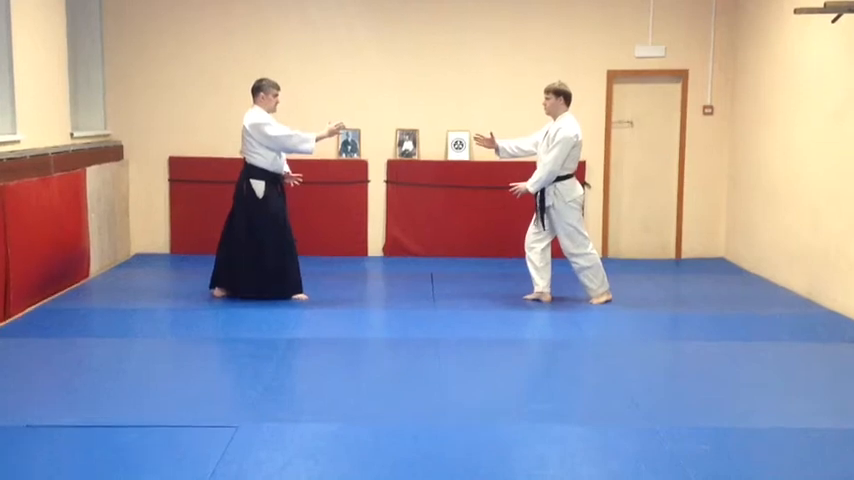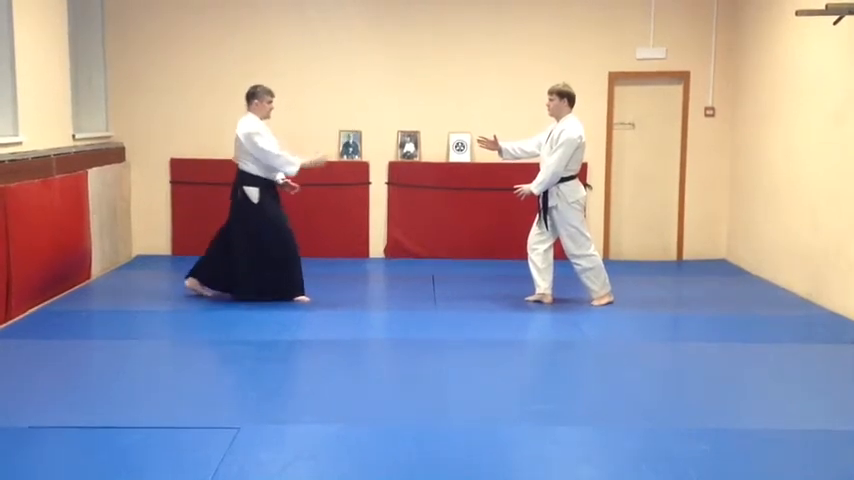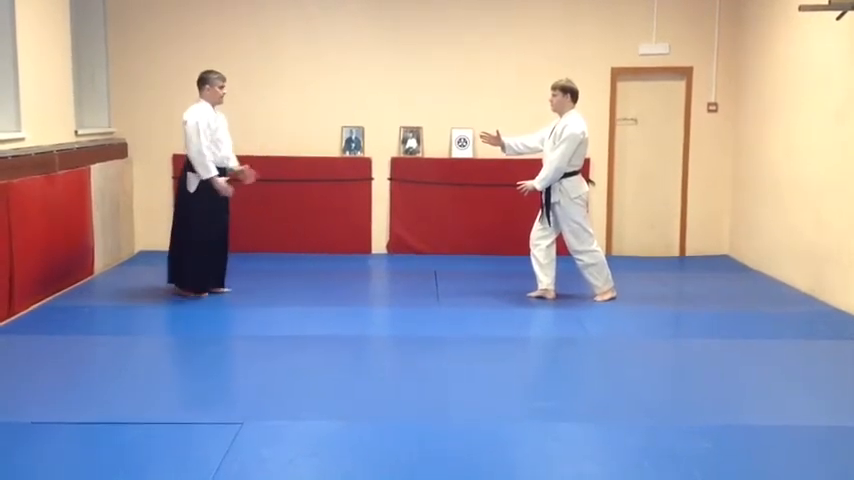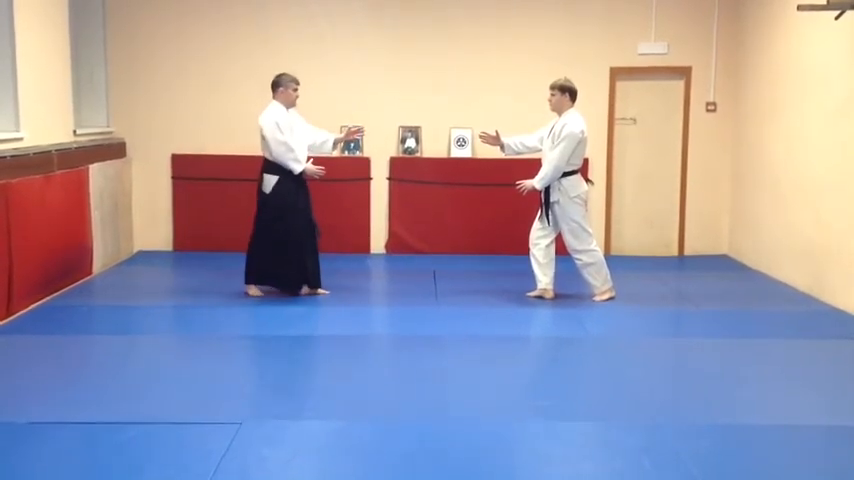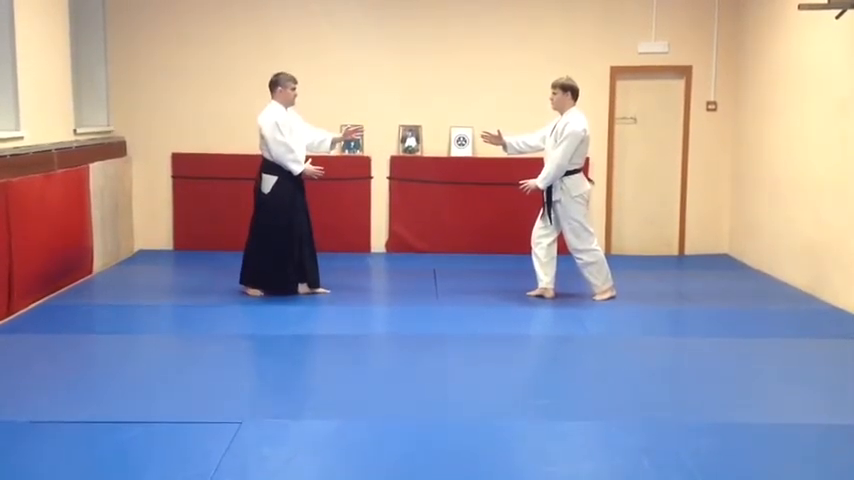
dt=1s
person 1, frame 1
left shoulder: (567, 129)
right shoulder: (553, 127)
left elbow: (551, 165)
right elbow: (528, 144)
left wrist: (530, 186)
right wrist: (498, 146)
left hip: (563, 194)
right hip: (550, 194)
left knee: (577, 245)
right knee: (536, 240)
left ankle: (601, 291)
right ankle: (542, 291)
person 1, frame 2
left shoulder: (571, 131)
right shoulder: (556, 129)
left elbow: (555, 167)
right elbow: (531, 146)
left wrist: (534, 188)
right wrist: (501, 148)
left hip: (566, 196)
right hip: (553, 196)
left knee: (579, 247)
right knee: (538, 242)
left ankle: (603, 292)
right ankle: (544, 292)
person 1, frame 3
left shoulder: (574, 127)
right shoulder: (559, 124)
left elbow: (558, 162)
right elbow: (534, 141)
left wrist: (537, 184)
right wrist: (503, 143)
left hip: (568, 192)
right hip: (556, 191)
left knee: (582, 243)
right knee: (541, 237)
left ankle: (606, 288)
right ankle: (547, 287)
person 1, frame 4
left shoulder: (572, 126)
right shoulder: (558, 123)
left elbow: (557, 161)
right elbow: (533, 141)
left wrist: (536, 183)
right wrist: (503, 143)
left hip: (567, 191)
right hip: (555, 190)
left knee: (581, 242)
right knee: (540, 237)
left ankle: (604, 288)
right ankle: (545, 287)
person 1, frame 5
left shoulder: (575, 124)
right shoulder: (561, 122)
left elbow: (560, 160)
right elbow: (536, 140)
left wrist: (539, 182)
right wrist: (505, 142)
left hip: (570, 190)
right hip: (558, 189)
left knee: (581, 241)
right knee: (542, 236)
left ankle: (605, 287)
right ankle: (546, 286)
person 2, frame 1
left shoulder: (260, 119)
right shoulder: (257, 121)
left elbow: (276, 148)
right elbow: (287, 139)
left wrist: (283, 173)
right wrist: (324, 134)
left hip: (262, 184)
right hip: (259, 186)
left knee: (242, 235)
right knee: (275, 237)
left ankle: (225, 285)
right ankle: (286, 289)
person 2, frame 2
left shoulder: (254, 126)
right shoulder: (251, 129)
left elbow: (266, 159)
right elbow: (272, 156)
left wrist: (281, 180)
right wrist: (305, 163)
left hip: (255, 190)
right hip: (254, 192)
left knee: (235, 238)
right knee: (279, 239)
left ankle: (201, 279)
right ankle: (289, 290)
person 2, frame 3
left shoulder: (214, 114)
right shoulder: (197, 115)
right elbow: (198, 151)
left wrist: (236, 168)
right wrist: (213, 179)
left hip: (216, 178)
right hip: (199, 181)
left knee: (216, 232)
right knee: (196, 234)
left ankle: (211, 282)
right ankle: (189, 285)
person 2, frame 4
left shoulder: (292, 115)
right shoulder: (271, 117)
left elbow: (311, 136)
right elbow: (281, 149)
left wrist: (340, 138)
right wrist: (303, 168)
left hip: (292, 180)
right hip: (277, 181)
left knee: (303, 231)
right knee: (269, 232)
left ankle: (306, 283)
right ankle: (254, 282)
person 2, frame 5
left shoulder: (290, 115)
right shoulder: (269, 117)
left elbow: (309, 136)
right elbow: (280, 149)
left wrist: (339, 138)
right wrist: (302, 169)
left hip: (290, 180)
right hip: (275, 181)
left knee: (298, 231)
right knee: (267, 232)
left ankle: (304, 281)
right ankle: (253, 282)
